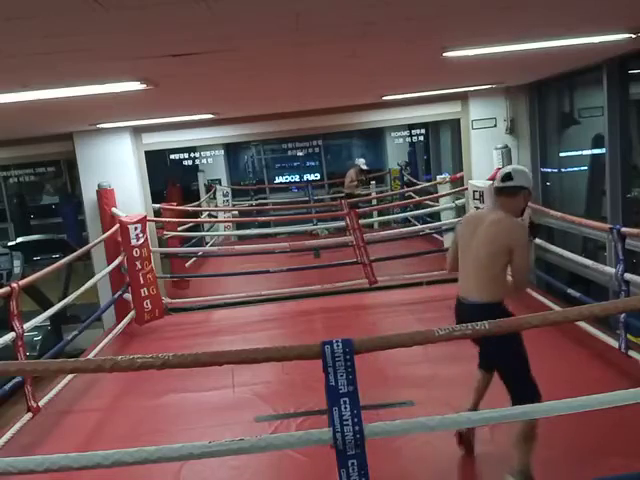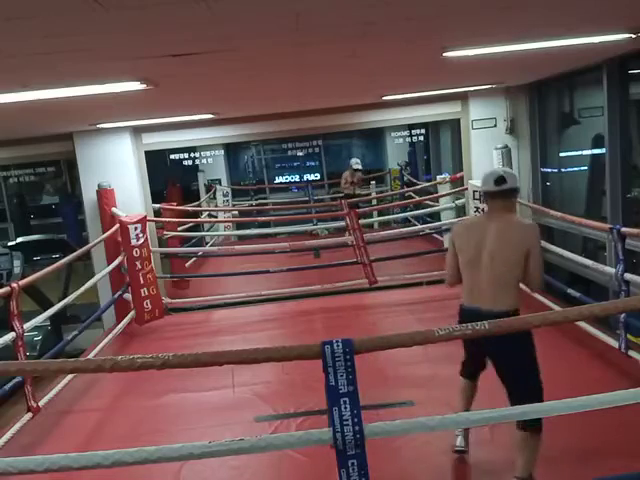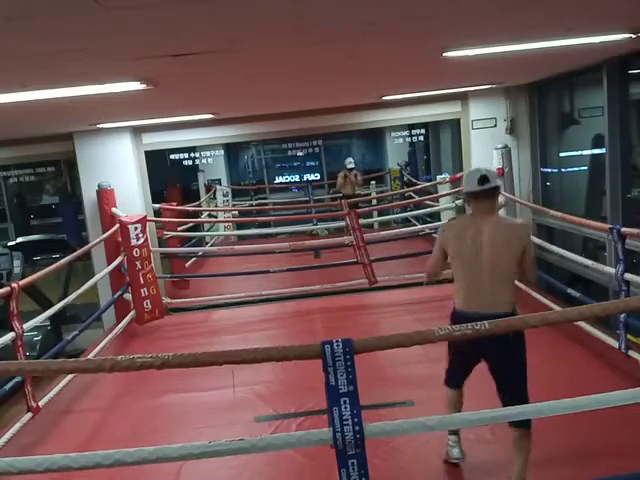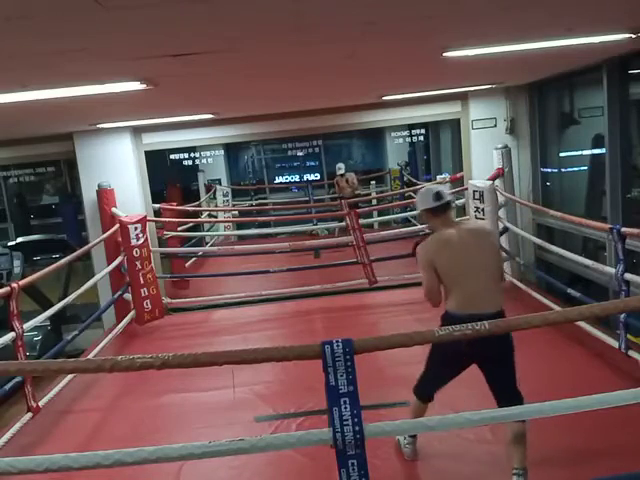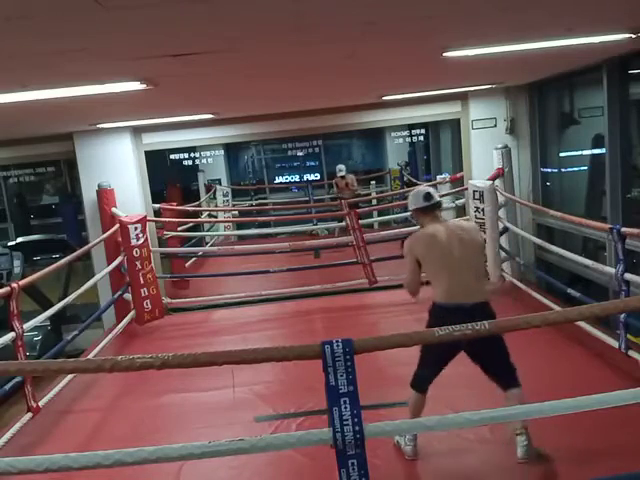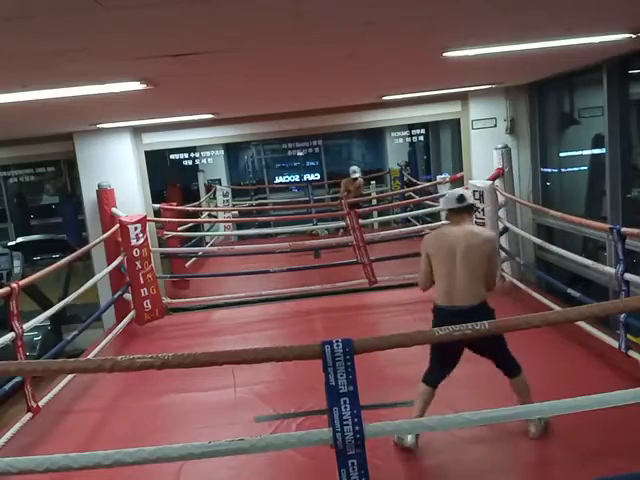
dt=0.2s
person 1, frame 1
left shoulder: (469, 220)
right shoulder: (515, 228)
left elbow: (452, 266)
right elbow: (521, 283)
left hip: (464, 309)
right hip: (488, 314)
left knee: (493, 358)
right knee: (527, 395)
person 1, frame 2
left shoulder: (461, 229)
right shoulder: (527, 231)
left elbow: (451, 280)
right elbow: (535, 284)
left hip: (468, 319)
right hip: (504, 323)
left knee: (472, 365)
right knee: (528, 402)
left ankle: (462, 433)
person 1, frame 3
left shoulder: (449, 231)
right shoulder: (519, 231)
left elbow: (430, 274)
right elbow: (529, 278)
left hip: (463, 322)
left knee: (455, 377)
right knee: (516, 404)
left ankle: (454, 441)
person 1, frame 4
left shoulder: (428, 248)
right shoulder: (487, 232)
left elbow: (433, 299)
right elbow: (499, 277)
left hip: (456, 325)
right hip: (494, 325)
left knee: (427, 385)
right knee: (510, 400)
left ankle: (409, 441)
person 1, frame 5
left shoulder: (415, 243)
right shoulder: (472, 230)
left elbow: (412, 290)
right elbow: (482, 275)
left hip: (444, 317)
right hip: (480, 314)
left knee: (423, 378)
right knee: (507, 377)
left ankle: (410, 440)
right ankle: (522, 438)
person 1, frame 6
left shoulder: (430, 241)
right shoulder: (488, 237)
left elbow: (424, 284)
right elbow: (490, 284)
left hip: (445, 316)
right hip: (477, 314)
left knee: (434, 373)
right knee: (510, 367)
left ankle: (410, 432)
right ankle: (534, 421)
